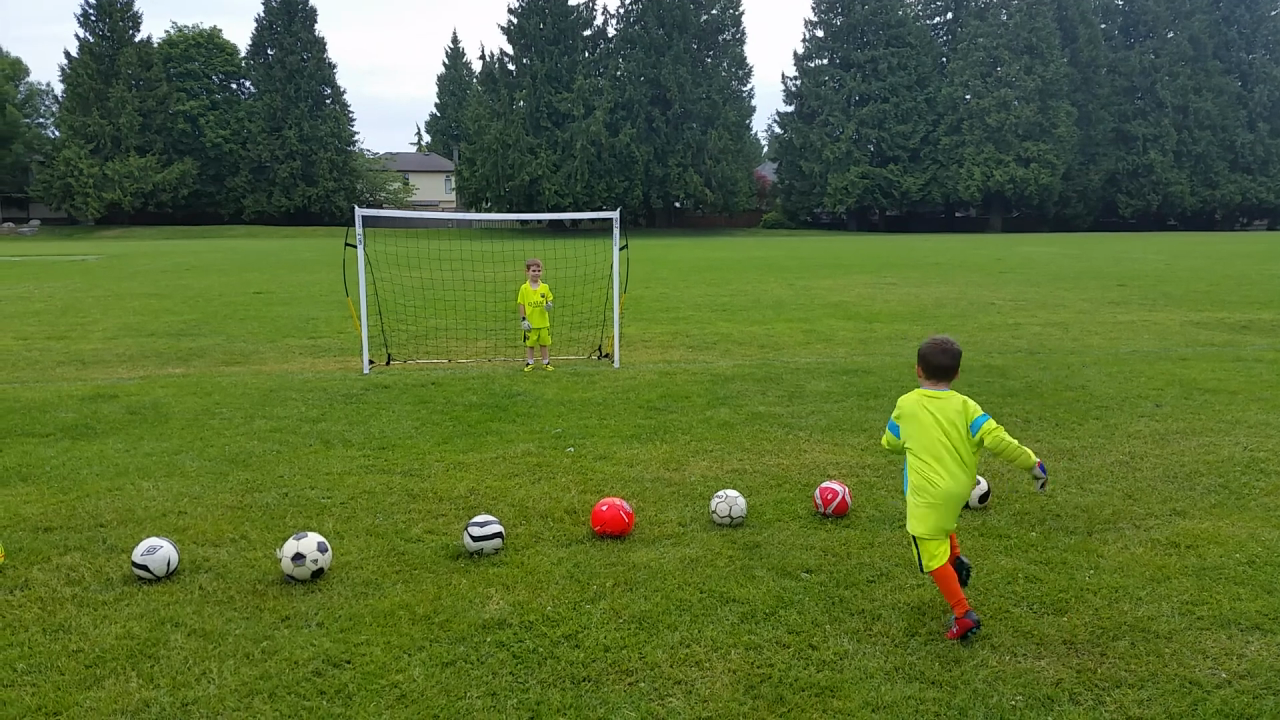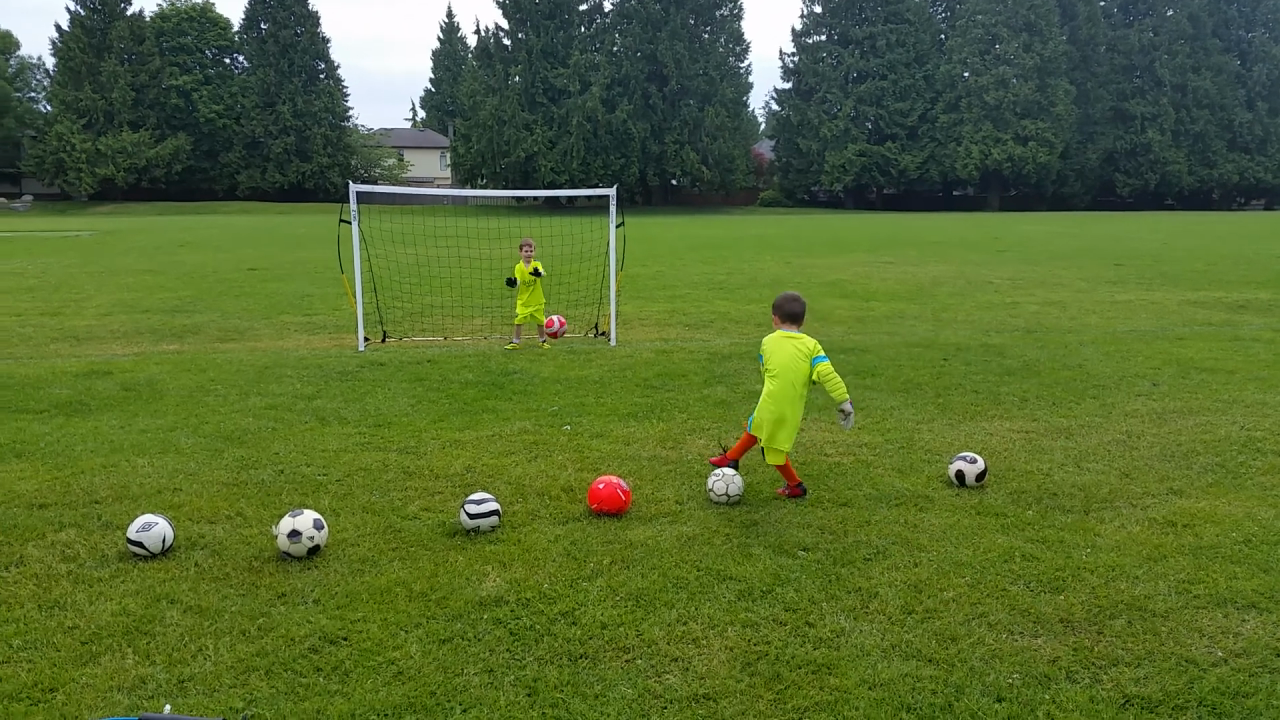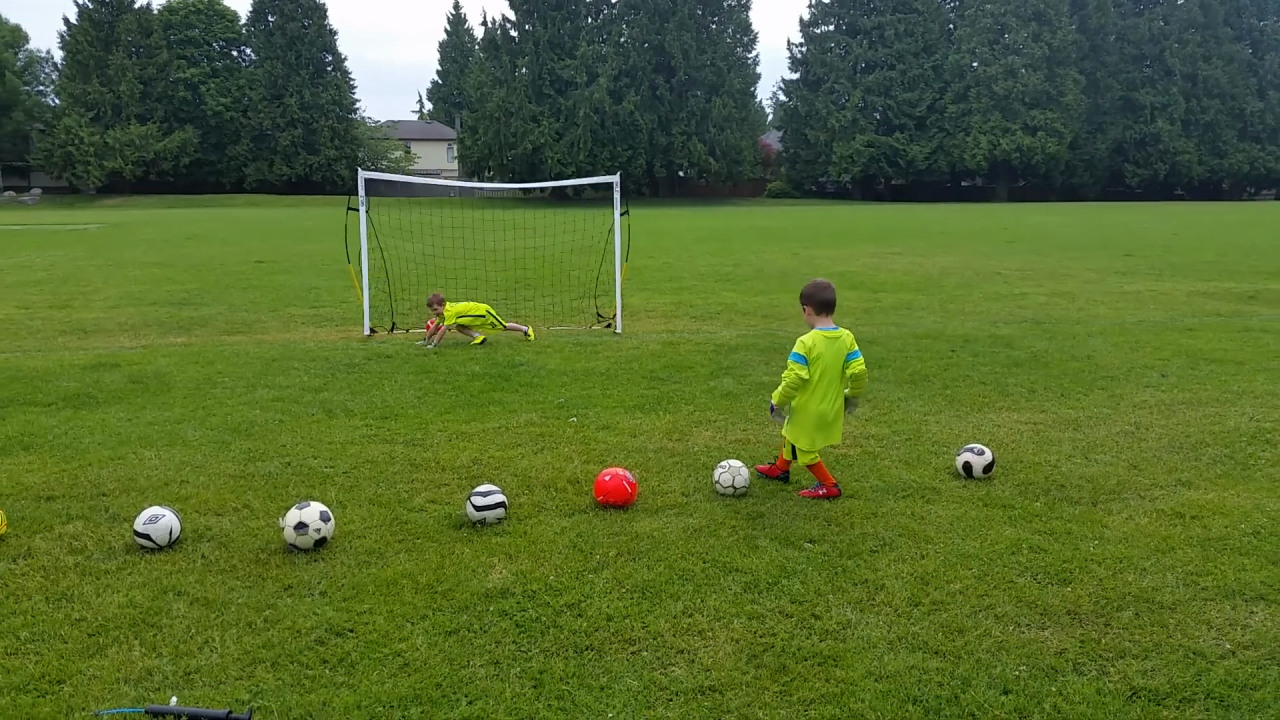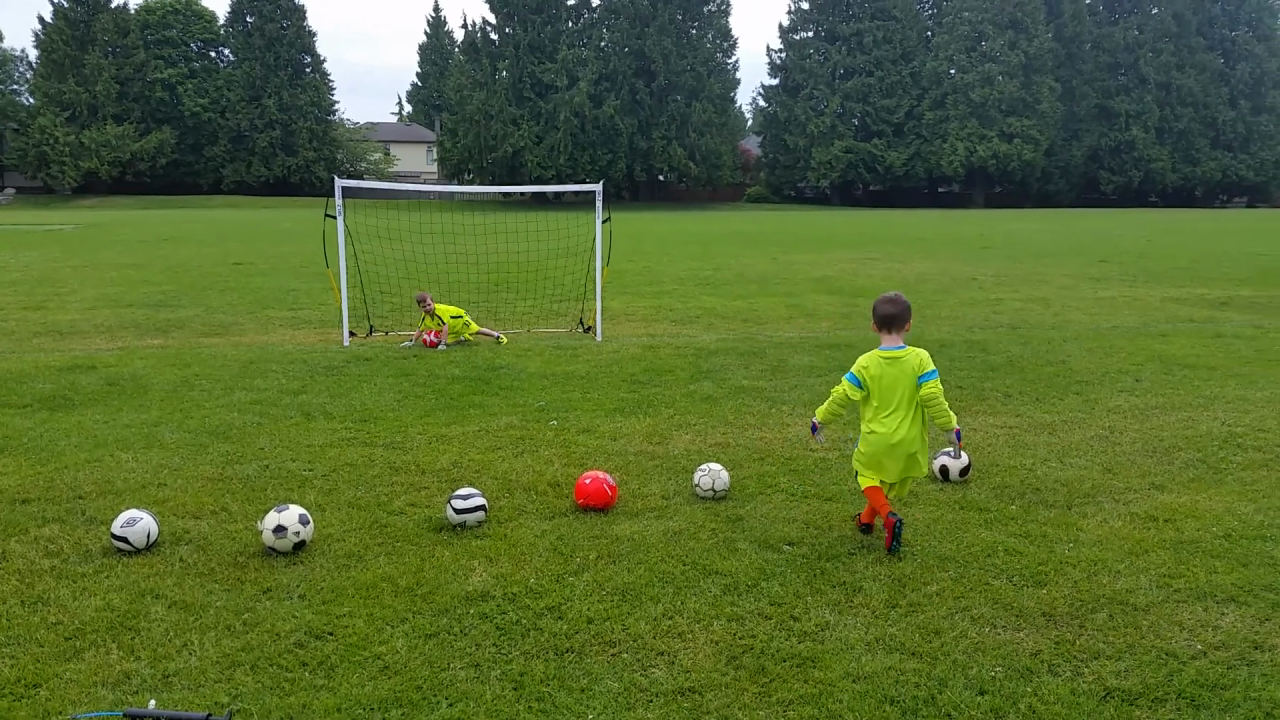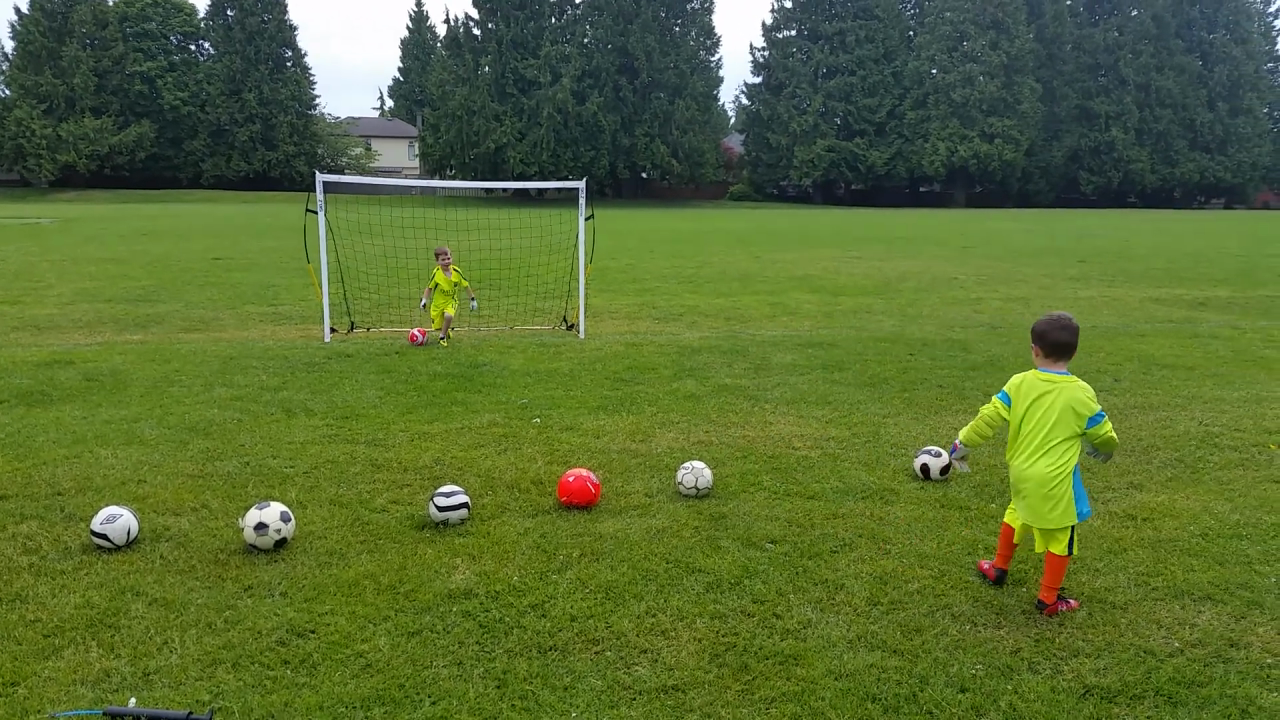
dt=0.7s
person 1, frame 1
left shoulder: (905, 404)
right shoulder: (967, 407)
left elbow: (891, 441)
right elbow: (999, 442)
right wrist: (1032, 463)
left hip: (926, 494)
right hip: (959, 490)
left knee: (935, 558)
right knee: (943, 525)
left ankle: (964, 614)
right ankle: (957, 559)
person 1, frame 2
left shoulder: (768, 342)
right shoulder: (812, 345)
right elbow: (827, 375)
right wrist: (844, 402)
left hip: (770, 407)
right hip: (791, 412)
left knee: (772, 447)
right knee: (757, 429)
left ankle: (795, 486)
right ankle: (730, 459)
person 1, frame 3
left shoulder: (806, 343)
right shoulder: (846, 338)
left elbow: (793, 379)
right elbow: (858, 372)
left wrist: (777, 402)
right wrist: (853, 396)
left hip: (807, 410)
right hip: (830, 408)
left knee: (803, 448)
right knee: (799, 441)
left ankle: (829, 486)
right ankle: (780, 469)
person 1, frame 4
left shoulder: (865, 363)
right shoulder: (920, 358)
left elbow: (841, 396)
right elbow: (933, 397)
left wrist: (819, 418)
right wrist: (950, 426)
left hip: (877, 438)
right hip: (909, 440)
left knee: (868, 474)
right knee: (893, 481)
left ankle: (887, 516)
right ankle: (867, 518)
person 1, frame 5
left shoulder: (1018, 383)
right shoulder: (1082, 393)
left elbow: (990, 419)
right elbow: (1105, 435)
left wrist: (963, 442)
right wrist: (1105, 450)
left hip: (1020, 474)
right hip: (1055, 480)
left knee: (1018, 514)
right knee: (1060, 536)
left ankle: (998, 568)
right ankle: (1049, 599)
